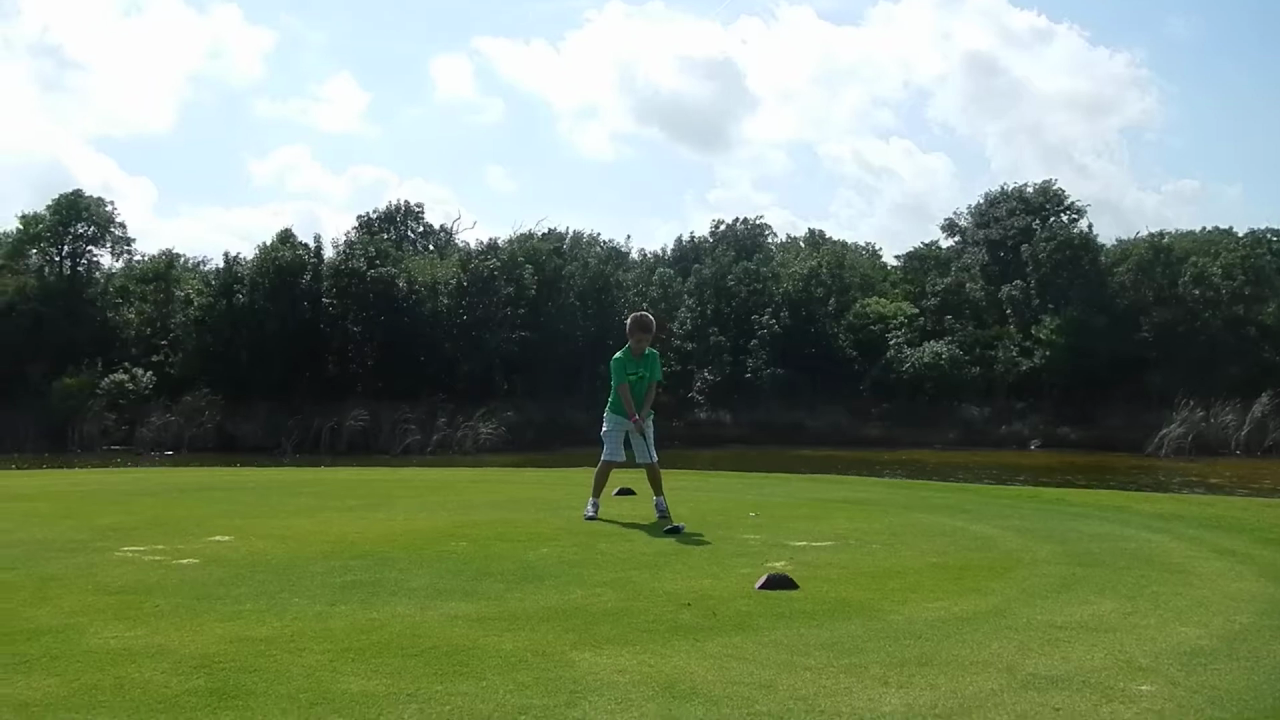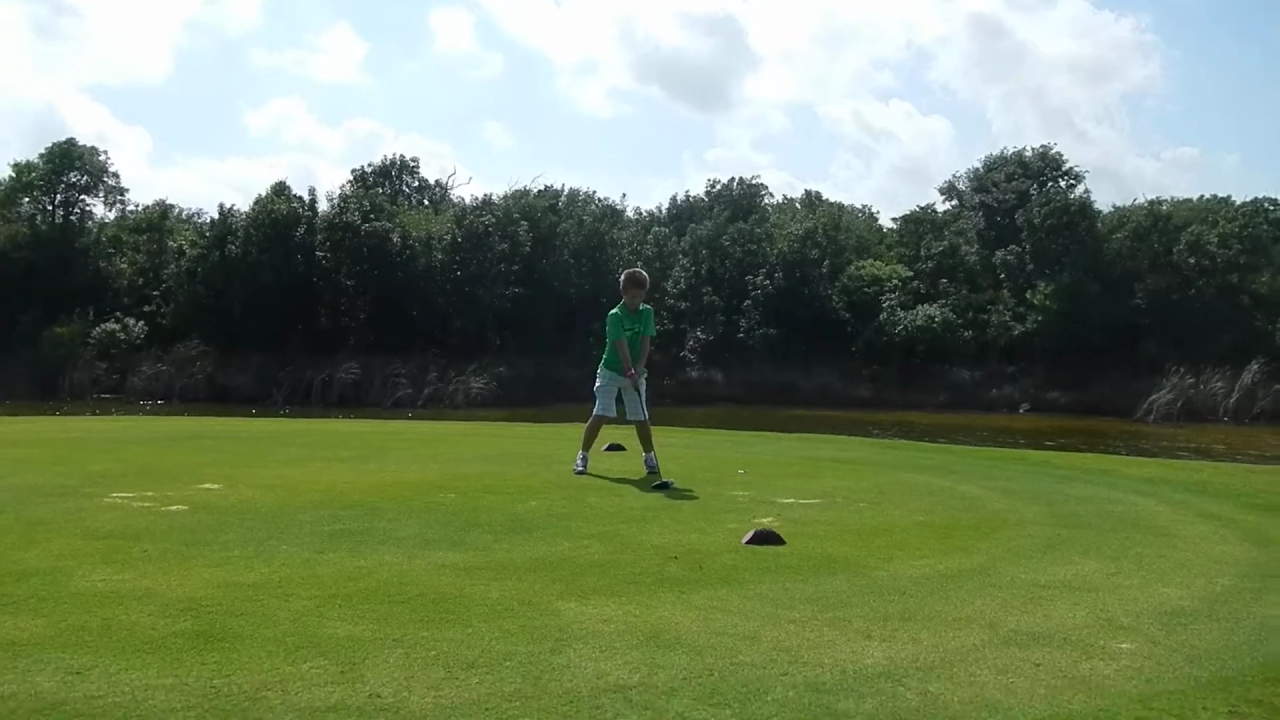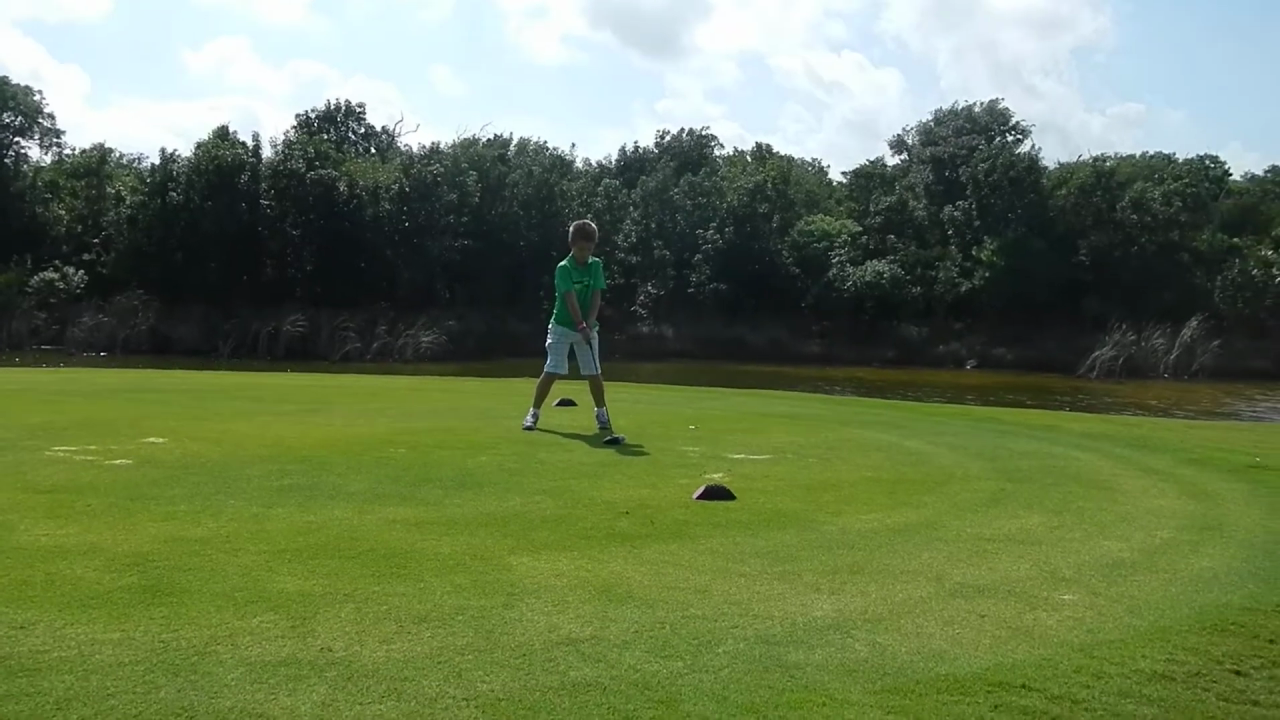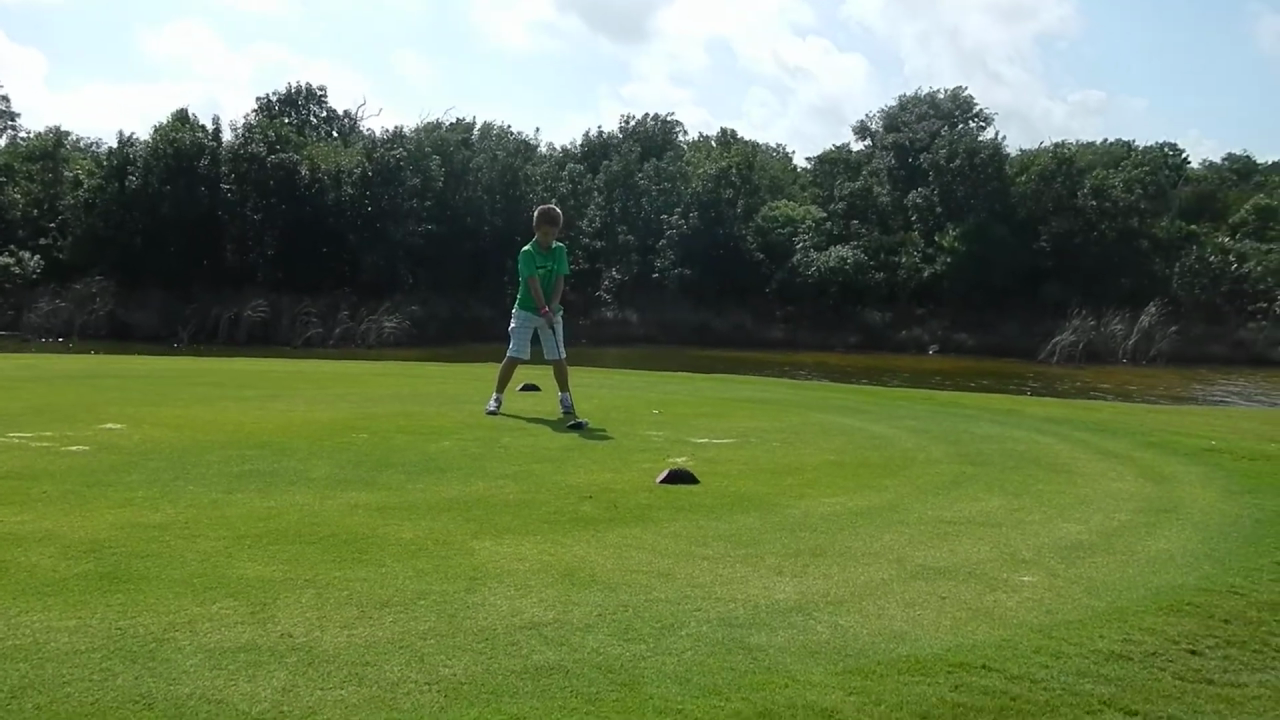
dt=0.5s
person 1, frame 1
left shoulder: (653, 357)
right shoulder: (619, 359)
left elbow: (652, 388)
right elbow: (624, 392)
left wrist: (642, 414)
right wrist: (633, 418)
left hip: (642, 416)
right hip: (617, 415)
left knee: (651, 461)
right knee: (609, 460)
left ankle: (660, 502)
right ankle: (593, 502)
person 1, frame 2
left shoulder: (647, 312)
right shoulder: (614, 316)
left elbow: (645, 344)
right elbow: (621, 346)
left wrist: (638, 370)
right wrist: (629, 372)
left hip: (635, 373)
right hip: (611, 371)
left knee: (641, 418)
right knee: (600, 415)
left ankle: (649, 457)
right ankle: (582, 456)
person 1, frame 3
left shoulder: (596, 265)
right shoulder: (563, 268)
left elbow: (596, 297)
right elbow: (571, 300)
left wrist: (589, 323)
right wrist: (580, 325)
left hip: (587, 327)
right hip: (562, 326)
left knee: (593, 372)
right knee: (551, 371)
left ankle: (601, 413)
right ankle: (533, 412)
person 1, frame 4
left shoulder: (560, 250)
right shoulder: (527, 253)
left elbow: (560, 281)
right elbow: (534, 284)
left wrist: (552, 307)
right wrist: (543, 310)
left hip: (551, 311)
right hip: (526, 311)
left knee: (558, 357)
right knee: (514, 356)
left ankle: (565, 397)
right ankle: (496, 397)
